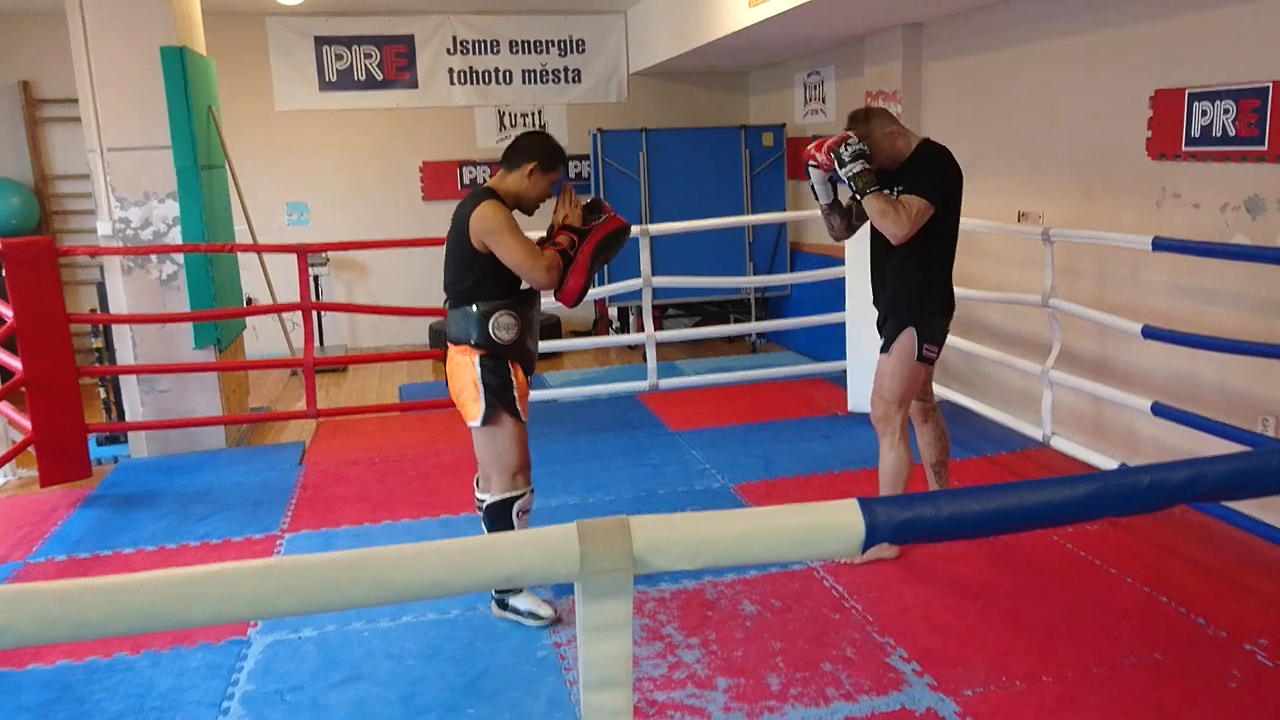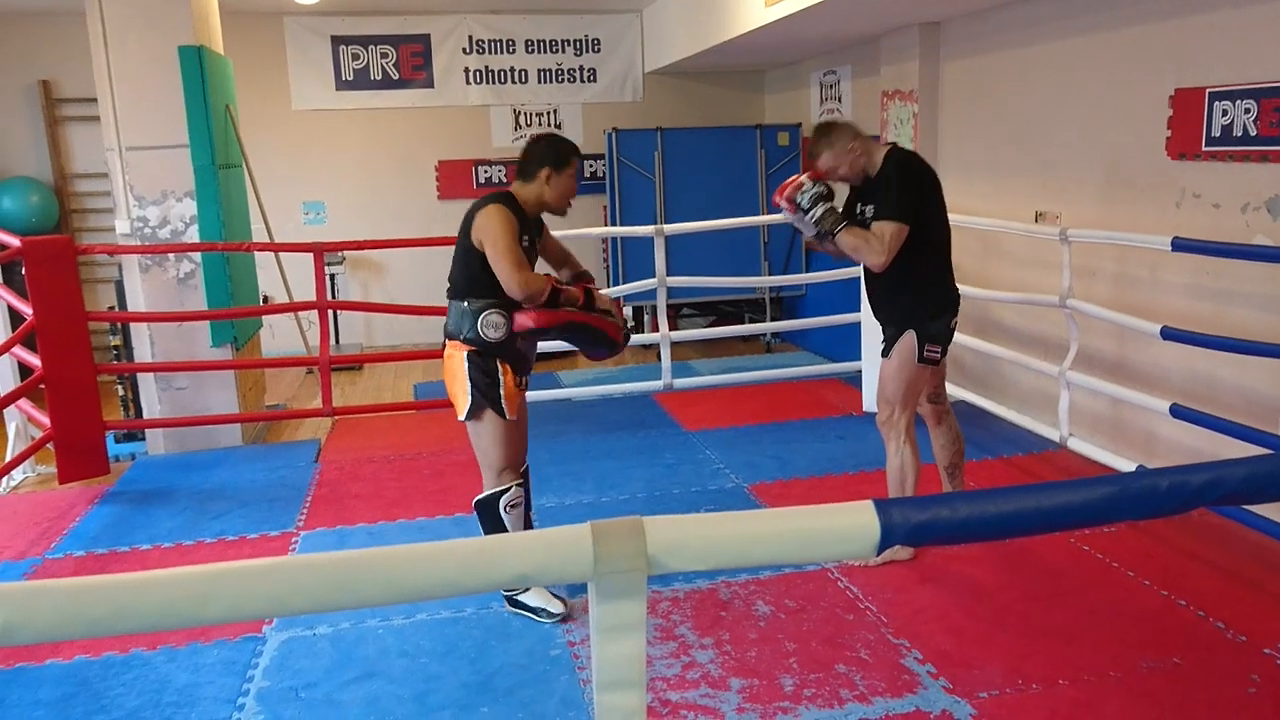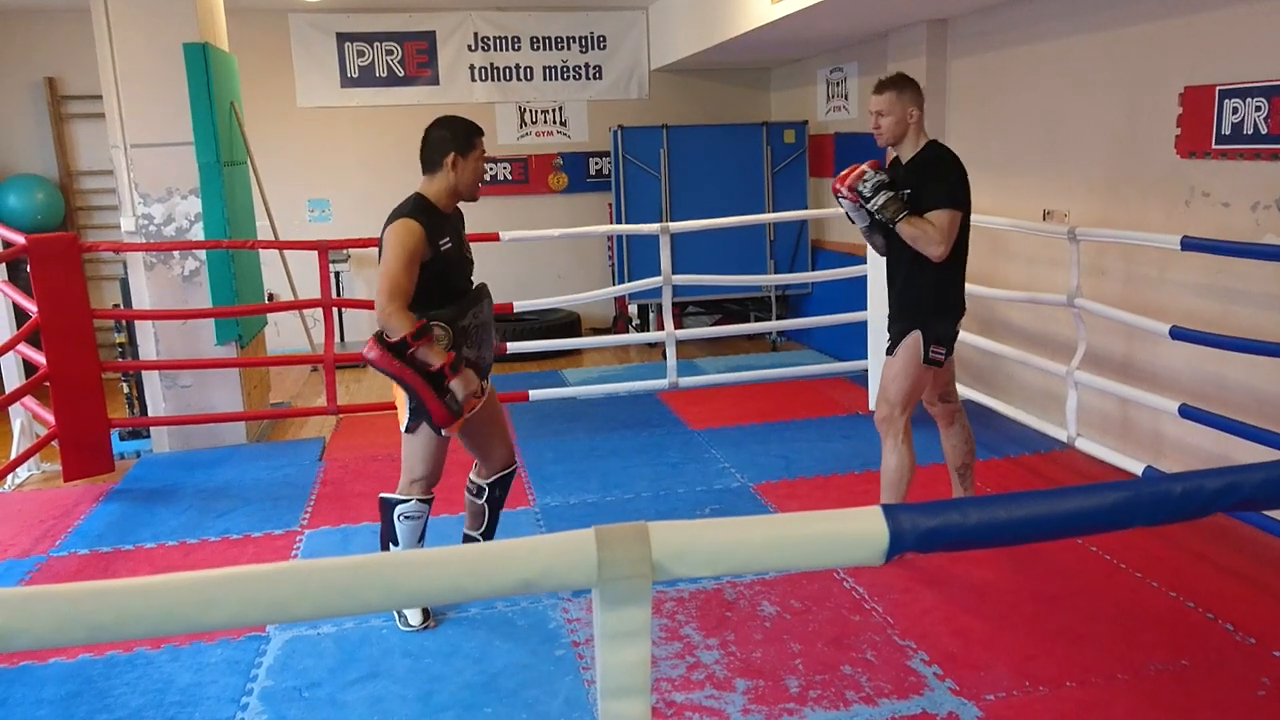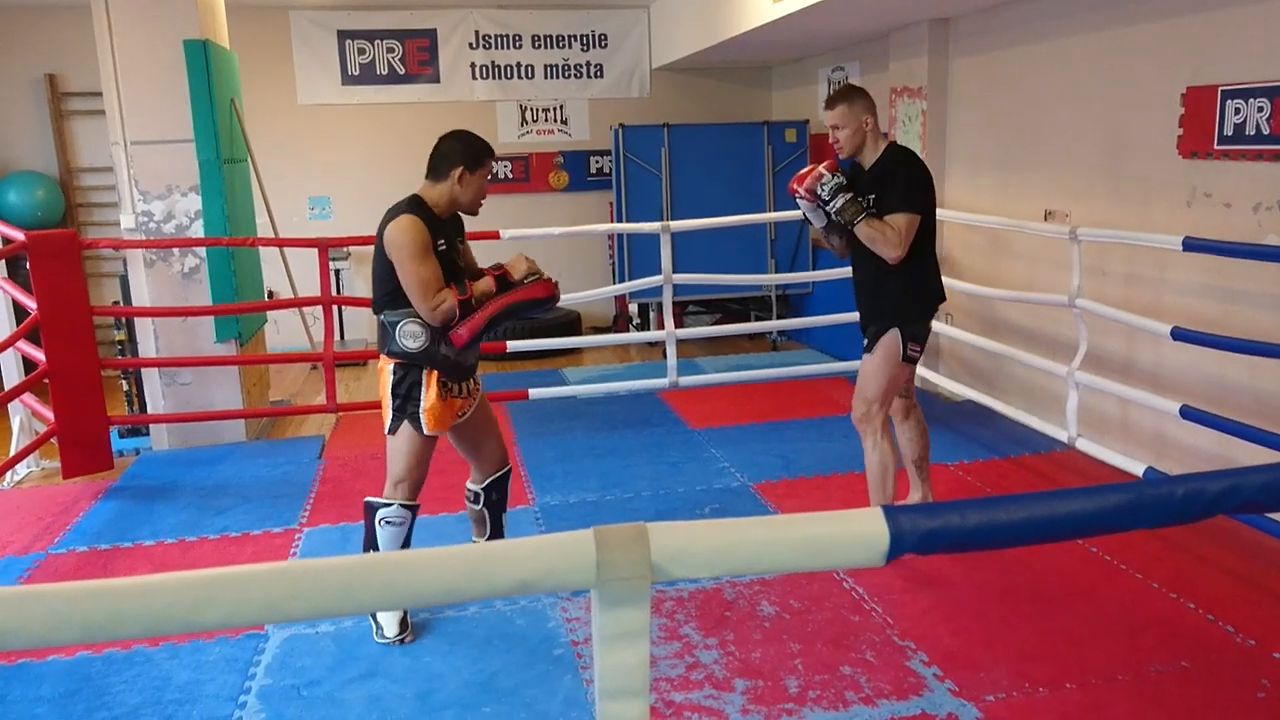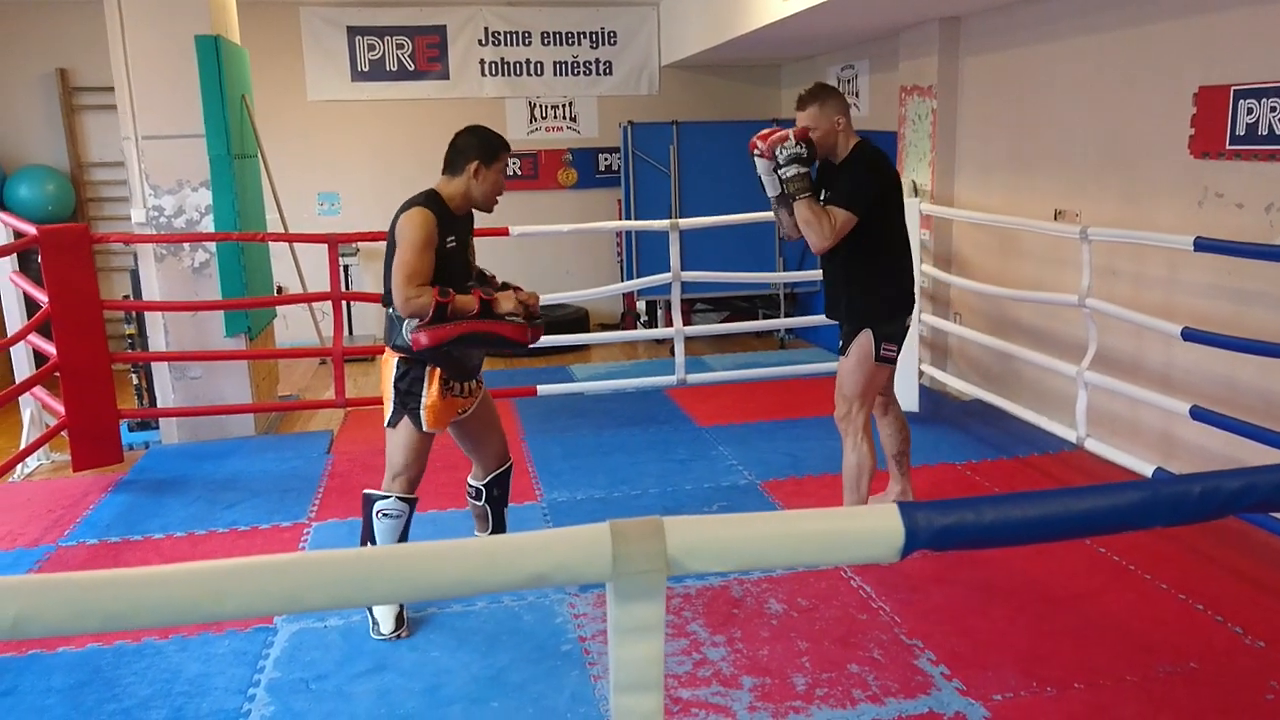
dt=0.7s
person 1, frame 1
left shoulder: (485, 207)
right shoulder: (489, 212)
left elbow: (523, 266)
right elbow: (542, 276)
left wrist: (561, 234)
right wrist: (568, 231)
left hip: (488, 357)
right hip: (486, 362)
left knee: (497, 473)
right knee: (510, 477)
right ankle: (507, 593)
person 1, frame 2
left shoulder: (529, 220)
right shoulder: (495, 214)
left elbow: (564, 263)
right elbow: (519, 285)
left wrist: (594, 300)
right wrist: (585, 300)
left hip: (506, 358)
right hip: (479, 361)
left knee: (515, 464)
right knee: (500, 477)
right ankle: (516, 585)
person 1, frame 3
left shoulder: (450, 216)
right shoulder: (409, 227)
right elbow: (389, 310)
left wrist: (473, 351)
right wrist: (448, 368)
left hip: (467, 368)
right hip: (430, 377)
left knee: (499, 461)
right knee: (419, 484)
person 1, frame 4
left shoulder: (449, 221)
right shoulder: (406, 225)
left elbow: (466, 280)
right elbow: (435, 308)
left wrist: (515, 279)
right wrist: (503, 277)
left hip: (456, 370)
right hip: (413, 376)
left knee: (494, 463)
right knee: (402, 490)
person 1, frame 5
left shoulder: (462, 217)
right shoulder: (420, 217)
right elbow: (409, 300)
left wrist: (510, 293)
right wrist: (490, 304)
left hip: (459, 366)
right hip: (417, 370)
left knee: (495, 461)
right knee: (400, 484)
person 2, frame 1
left shoulder: (934, 164)
right shoulder: (883, 168)
left elbow: (898, 228)
right elbow: (842, 230)
left wrist: (859, 177)
right wrist: (825, 188)
left hip: (920, 308)
right hip: (898, 304)
left knee: (886, 414)
right knee: (919, 405)
person 2, frame 2
left shoulder: (903, 175)
right shoulder: (864, 182)
left elbow: (877, 255)
right elbow: (843, 248)
left wrist: (827, 212)
right wrist: (809, 223)
left hip: (923, 311)
right hip: (909, 311)
left knee: (892, 417)
right knee: (934, 407)
left ankle: (896, 538)
person 2, frame 3
left shoulder: (941, 166)
right shoulder: (894, 169)
left elbow: (937, 245)
left wrist: (886, 204)
right wrist: (863, 216)
left hip: (930, 311)
right hip: (912, 308)
left knee: (890, 418)
right knee: (943, 407)
right ankle: (964, 504)
person 2, frame 4
left shoulder: (904, 169)
right shoulder: (855, 174)
left elbow: (893, 247)
right elbow: (843, 247)
left wrist: (843, 202)
right wrist: (818, 215)
left hip: (903, 309)
right hip: (880, 307)
left knee: (866, 413)
right knee: (899, 404)
right ankle: (921, 498)
person 2, frame 5
left shoulder: (866, 167)
right shoulder: (832, 166)
left elbow: (819, 238)
right elbow: (794, 226)
left wrist: (795, 174)
right wrist: (772, 176)
left hip: (879, 307)
right hip: (865, 304)
left knee: (850, 414)
right knee: (880, 400)
right ankle: (900, 490)
